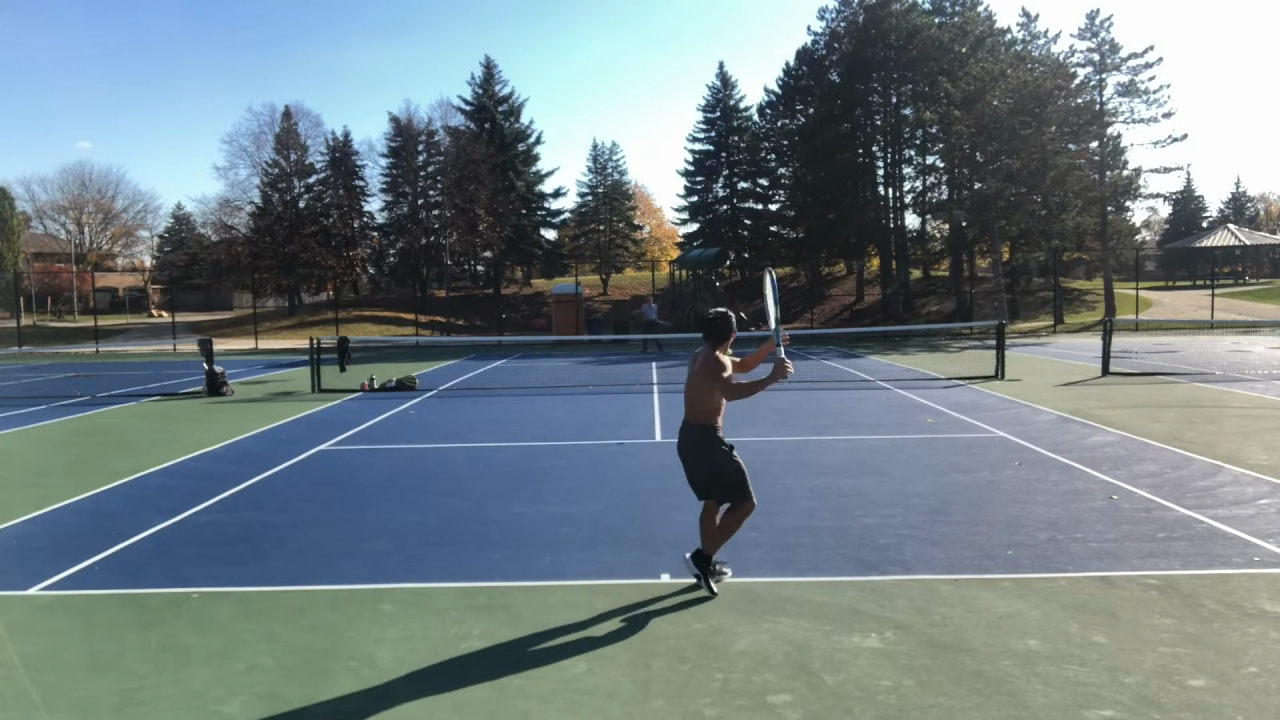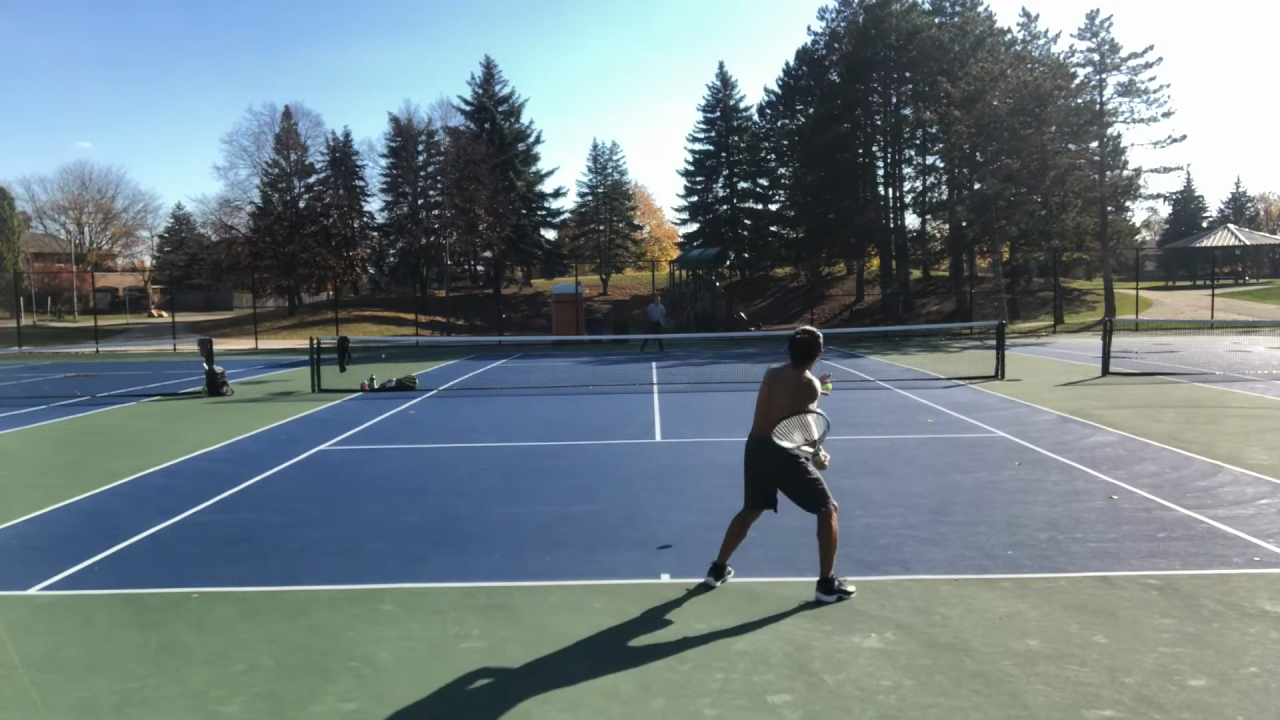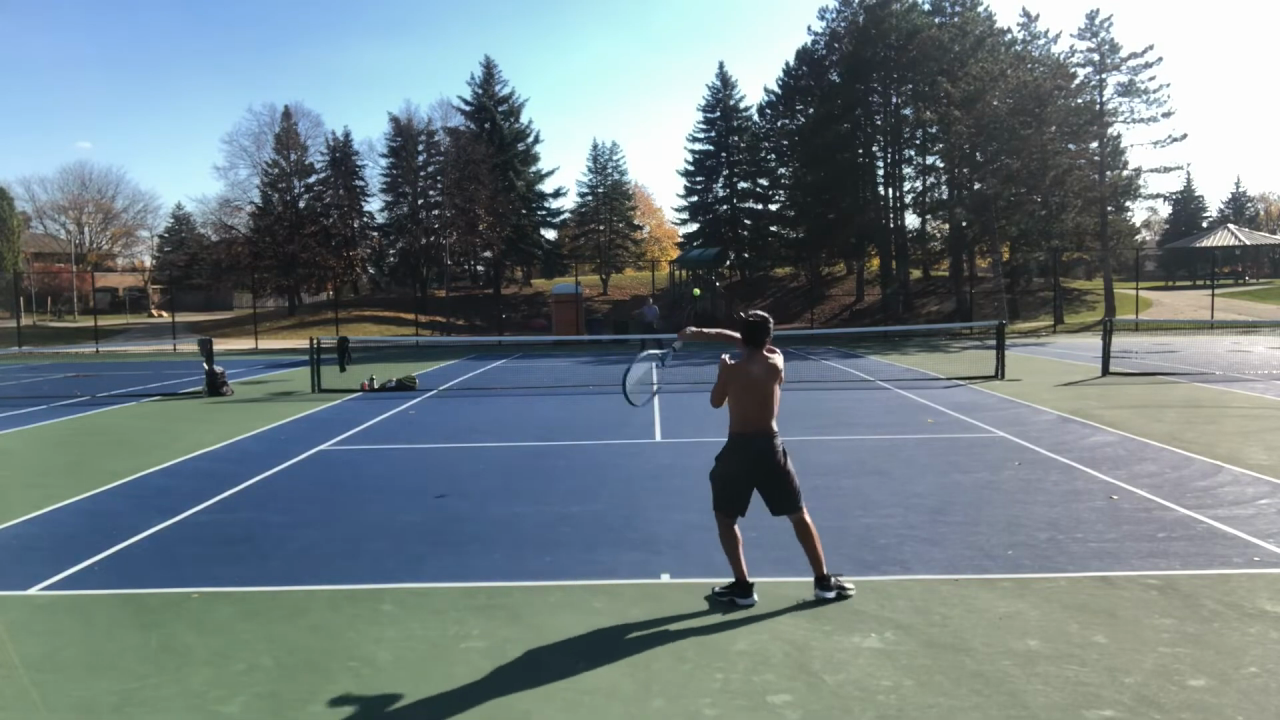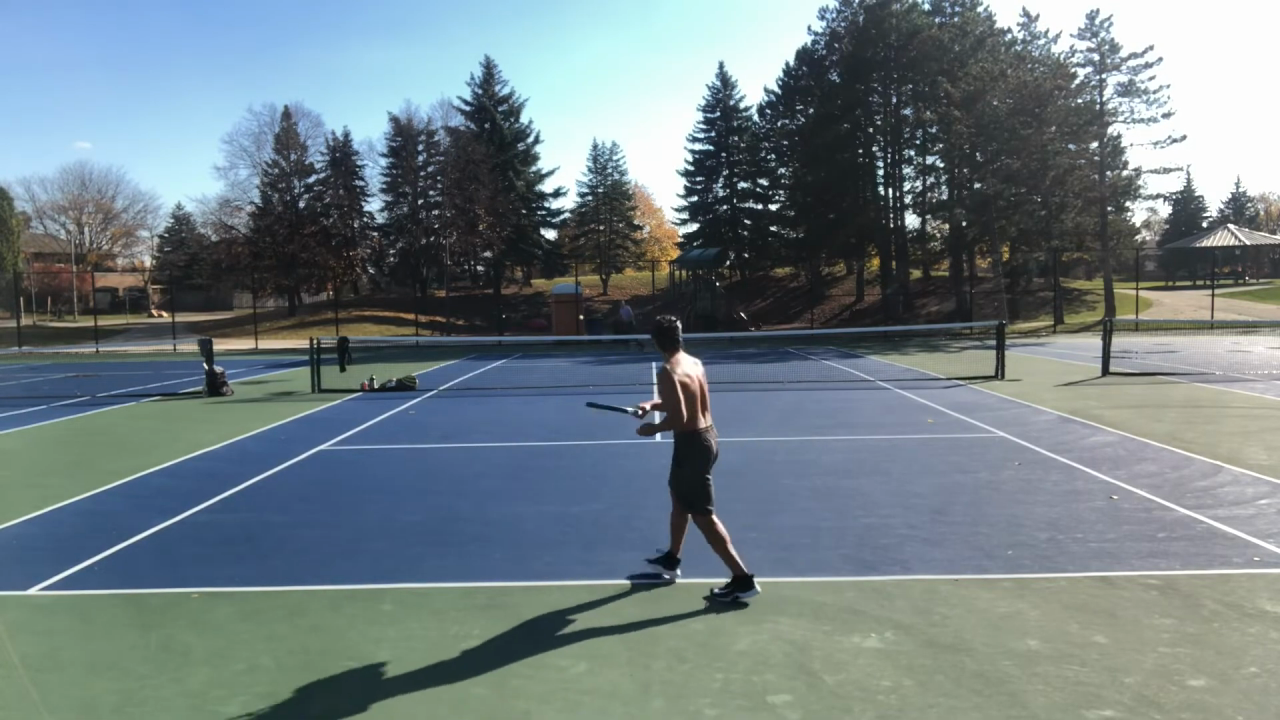
dt=0.5s
person 1, frame 1
left shoulder: (702, 356)
right shoulder: (716, 361)
left elbow: (740, 366)
right elbow: (731, 393)
left wrist: (767, 347)
right wrist: (772, 378)
left hip: (688, 436)
right hip: (706, 440)
left knee: (712, 501)
right knee: (744, 503)
left ankle: (704, 561)
right ankle: (702, 558)
person 1, frame 2
left shoulder: (772, 373)
right shoulder: (809, 384)
right wrist: (818, 455)
left hip: (755, 448)
right hip: (783, 454)
left knee: (751, 511)
right knee: (828, 510)
left ankle: (719, 568)
right ankle: (827, 584)
person 1, frame 3
left shoulder: (732, 370)
right shoulder: (776, 361)
left elbow: (716, 402)
right elbow: (744, 342)
right wrist: (701, 333)
left hip: (739, 448)
right hip: (771, 446)
left knee: (725, 517)
right knee: (799, 514)
left ankle: (742, 586)
right ankle: (824, 580)
person 1, frame 4
left shoulder: (668, 372)
right shoulder: (694, 363)
left elbow: (678, 418)
left wrist: (655, 429)
right wrist: (652, 405)
left hip: (692, 443)
right hip: (708, 437)
left knee: (703, 515)
right knee: (680, 499)
left ankle: (743, 579)
right ankle: (672, 558)
